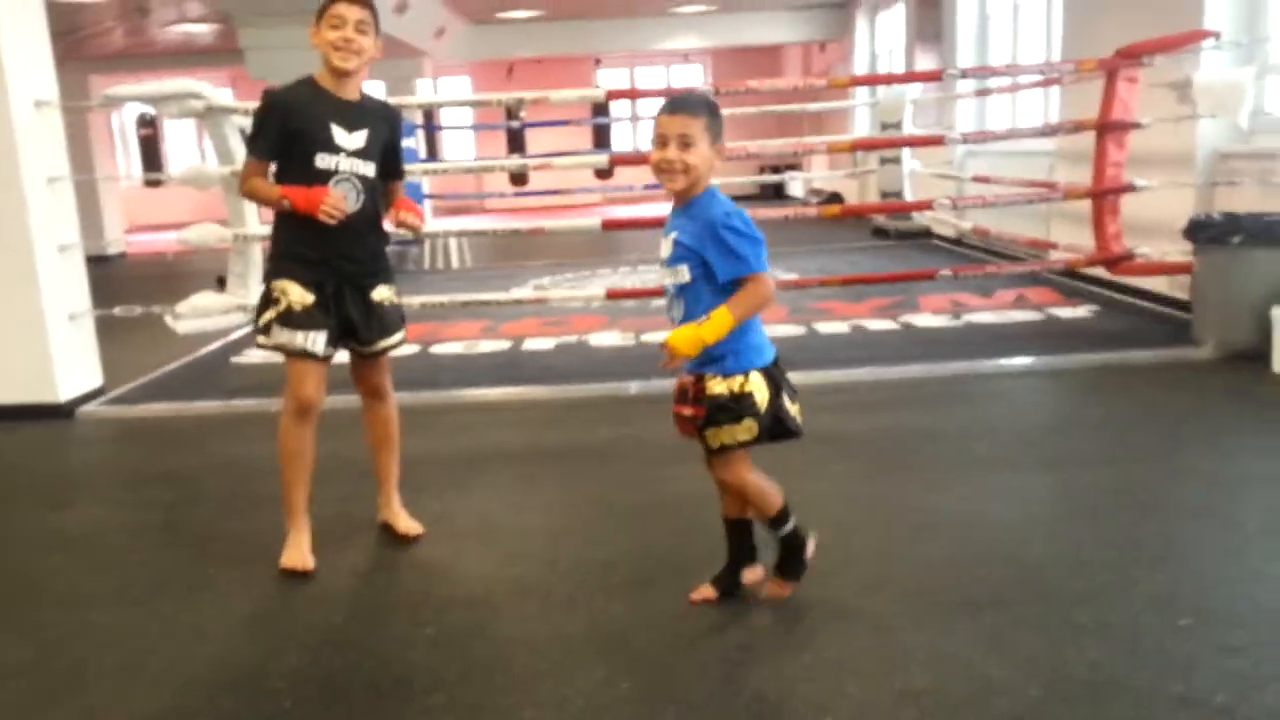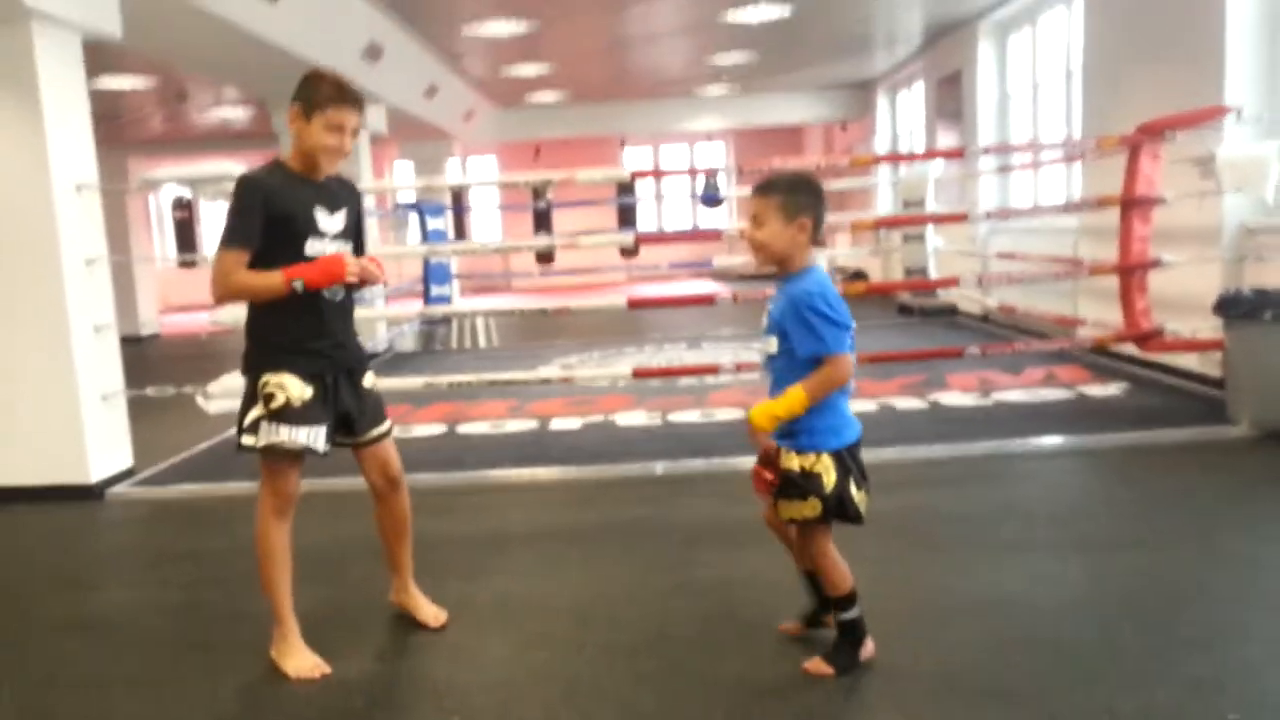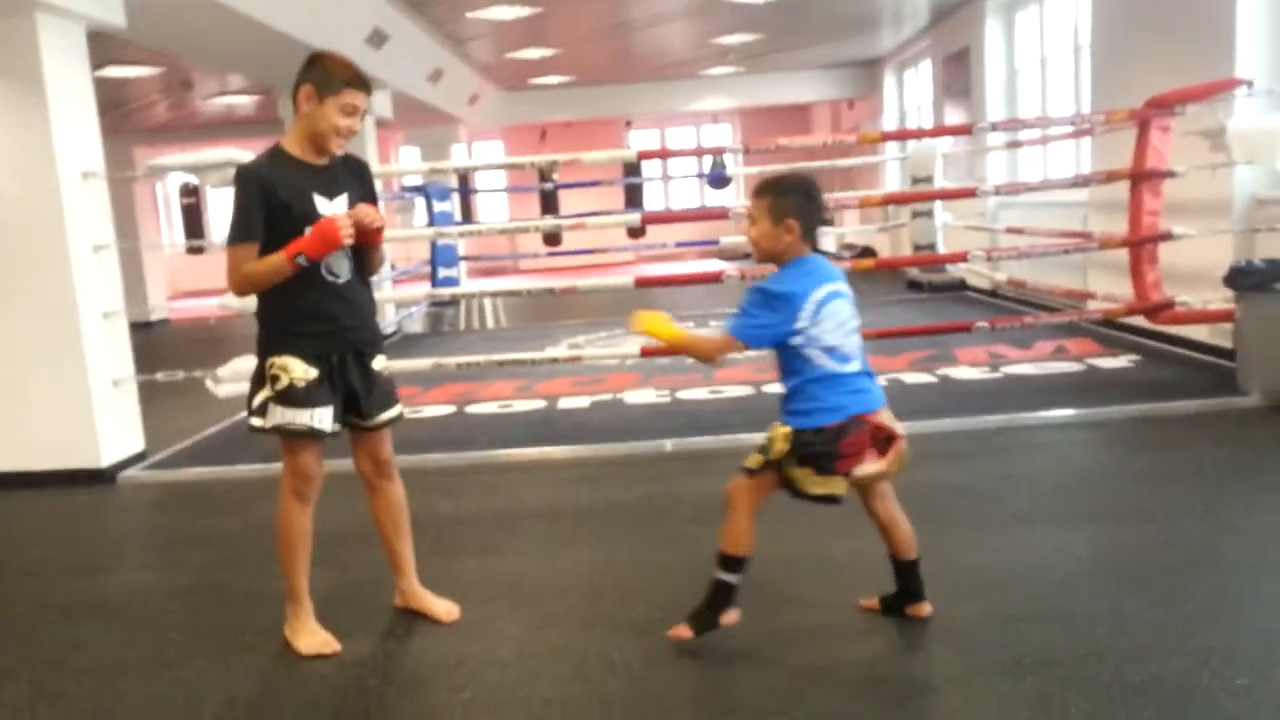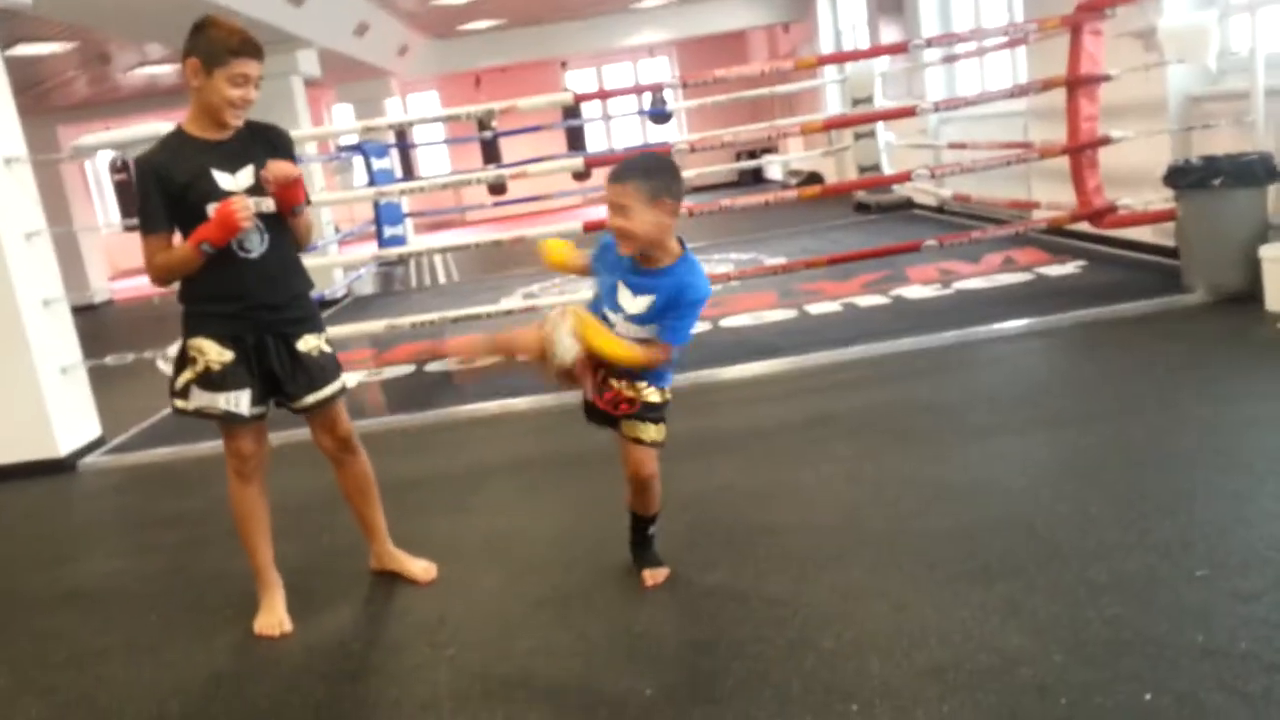
dt=0.5s
person 1, frame 1
left shoulder: (384, 117)
right shoulder: (285, 102)
right elbow: (249, 181)
left wrist: (406, 210)
right wrist: (299, 198)
left hip: (367, 269)
right hip: (302, 270)
left knee: (377, 386)
right knee: (303, 398)
left ankle: (390, 502)
right ankle: (297, 526)
person 1, frame 2
left shoulder: (345, 193)
right shoulder: (260, 188)
right elbow: (224, 283)
left wrist: (365, 274)
right wrist: (306, 274)
left hip: (344, 357)
right hip: (284, 364)
left knee: (388, 475)
right knee: (280, 493)
left ankle: (405, 587)
right ankle: (285, 635)
person 1, frame 3
left shoulder: (355, 172)
right shoulder: (261, 178)
right elbow: (240, 278)
left wrist: (372, 235)
right wrist: (306, 247)
left hip: (359, 340)
right hip: (297, 349)
left knee: (380, 463)
right knee: (303, 475)
left ankle: (408, 585)
right ankle: (299, 613)
person 1, frame 4
left shoulder: (271, 143)
right shoulder: (160, 165)
left elbow: (304, 238)
right elbow: (158, 268)
left wrist: (291, 196)
right wrist: (209, 236)
left hip: (292, 319)
right hip: (221, 333)
left knee: (340, 437)
right knee: (245, 456)
left ankle: (384, 549)
right ankle: (269, 587)
person 2, frame 1
left shoulder: (719, 219)
right shoulder: (679, 215)
left elbow: (759, 289)
left wrist: (699, 334)
right wrist: (681, 337)
left hip: (737, 367)
right hip: (706, 370)
left knee: (732, 471)
right knee: (723, 468)
left ankle: (793, 545)
right ankle: (741, 566)
person 2, frame 2
left shoulder: (807, 296)
right shoulder: (800, 287)
left elbow: (837, 370)
left wrist: (779, 411)
right wrist: (776, 413)
left hip: (815, 444)
right hip: (804, 439)
left knee: (810, 539)
right knee: (786, 525)
left ankle: (854, 640)
right ankle: (821, 609)
person 2, frame 3
left shoulder: (777, 292)
right shoulder: (832, 274)
left elbow: (714, 351)
left wrist: (661, 331)
left hip: (814, 424)
right hip: (867, 407)
left knee: (743, 495)
right knee: (880, 498)
left ankle: (719, 604)
right ankle: (911, 596)
person 2, frame 4
left shoulder: (688, 287)
right shoulder: (614, 251)
left elbow: (658, 356)
left wrist: (605, 344)
right wrist: (572, 260)
left hip: (641, 382)
right hip: (589, 353)
left knee: (643, 469)
right knee: (532, 342)
left ankle: (643, 546)
